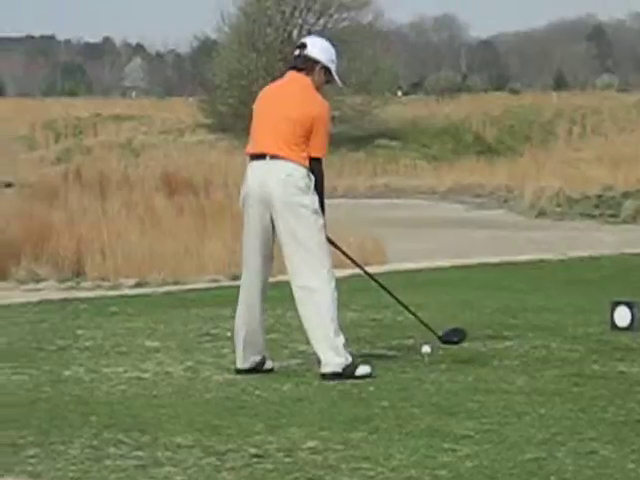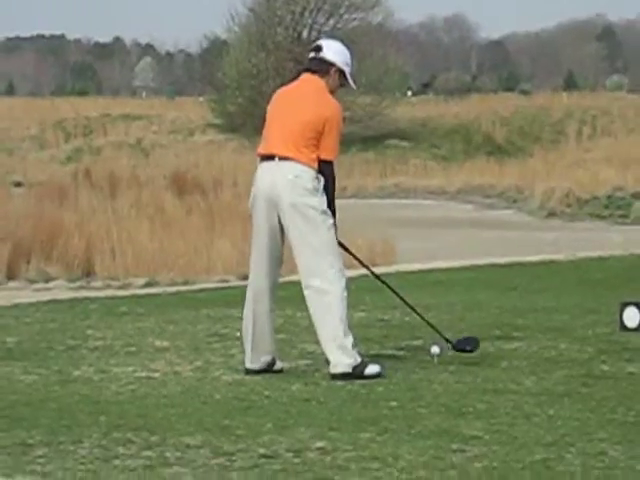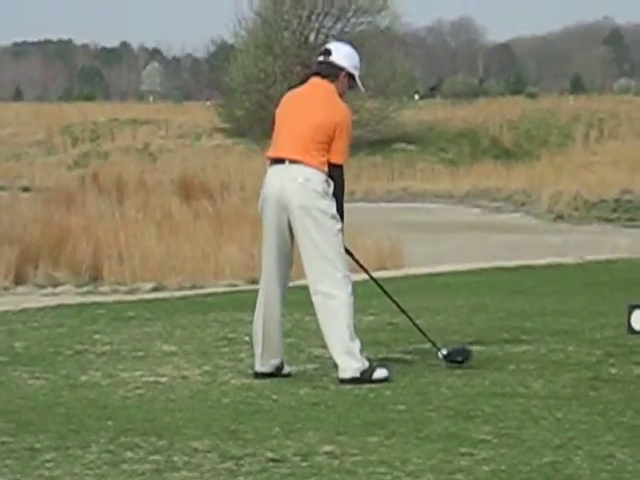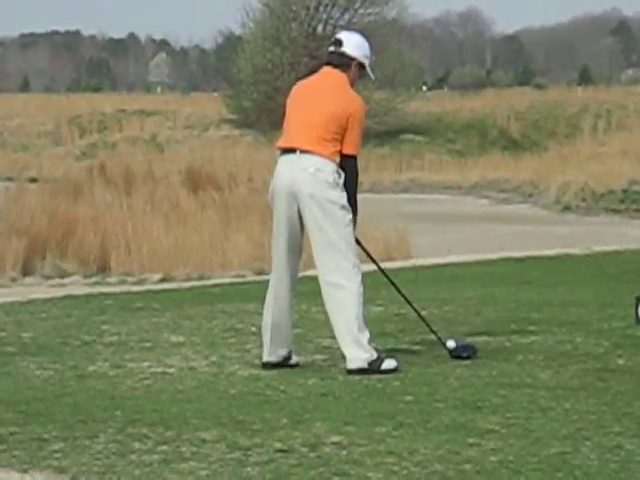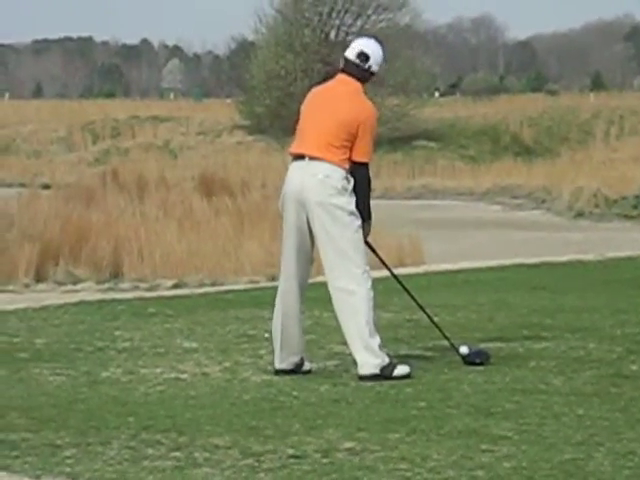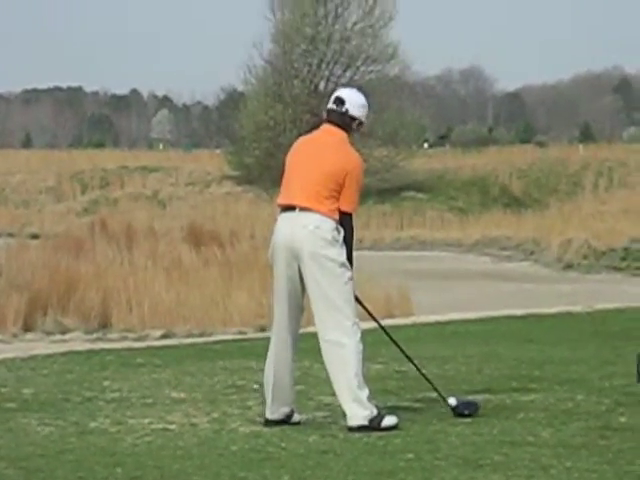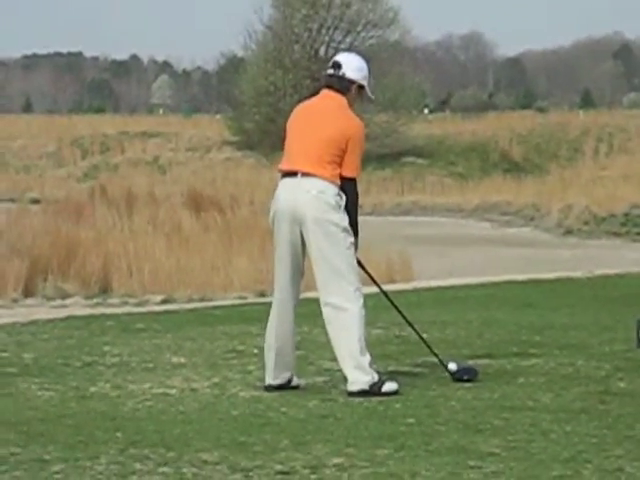
dt=0.5s
person 1, frame 1
left shoulder: (266, 93)
right shoulder: (317, 104)
right elbow: (315, 163)
right wrist: (320, 211)
left hip: (255, 176)
right hip: (289, 179)
left knee: (253, 273)
right knee: (314, 273)
left ankle: (249, 356)
right ankle: (334, 360)
person 1, frame 2
left shoulder: (280, 94)
right shoulder: (330, 106)
right elbow: (326, 165)
right wrist: (330, 214)
left hip: (265, 177)
right hip: (298, 180)
left knee: (262, 275)
right knee: (325, 275)
left ankle: (258, 356)
right ankle: (343, 360)
person 1, frame 3
left shoulder: (290, 97)
right shoulder: (339, 111)
right elbow: (335, 170)
right wrist: (339, 218)
left hip: (274, 180)
right hip: (308, 185)
left knee: (272, 277)
right knee: (331, 279)
left ankle: (267, 360)
right ankle: (351, 365)
person 1, frame 4
left shoulder: (300, 87)
right shoulder: (352, 101)
right elbow: (349, 161)
right wrist: (352, 210)
left hip: (285, 170)
right hip: (318, 175)
left knee: (282, 268)
right knee: (341, 270)
left ankle: (275, 350)
right ankle: (359, 356)
person 1, frame 5
left shoulder: (315, 93)
right shoulder: (365, 109)
right elbow: (360, 169)
right wrist: (365, 217)
left hip: (296, 177)
right hip: (328, 182)
left knee: (292, 274)
right knee: (351, 275)
left ankle: (287, 357)
right ankle: (371, 362)
person 1, frame 6
left shoulder: (300, 144)
right shoulder: (351, 158)
right elbow: (344, 217)
right wrist: (348, 264)
left hip: (285, 228)
right hip: (317, 232)
left knee: (283, 325)
right knee: (340, 327)
left ankle: (277, 408)
right ankle: (360, 413)
person 1, frame 7
left shoulder: (300, 110)
right shoulder: (352, 123)
right elbow: (348, 182)
right wrist: (353, 230)
left hip: (286, 192)
right hip: (319, 196)
left knee: (284, 289)
right knee: (343, 293)
left ankle: (278, 373)
right ankle: (360, 378)
